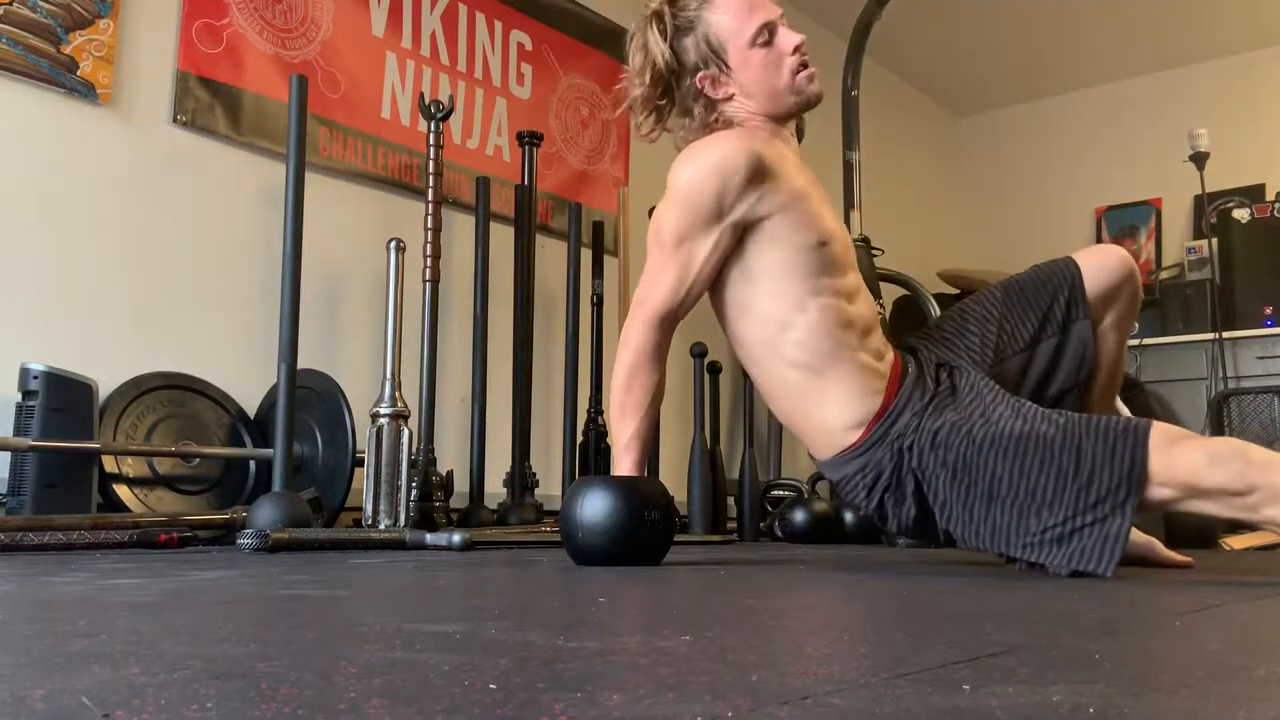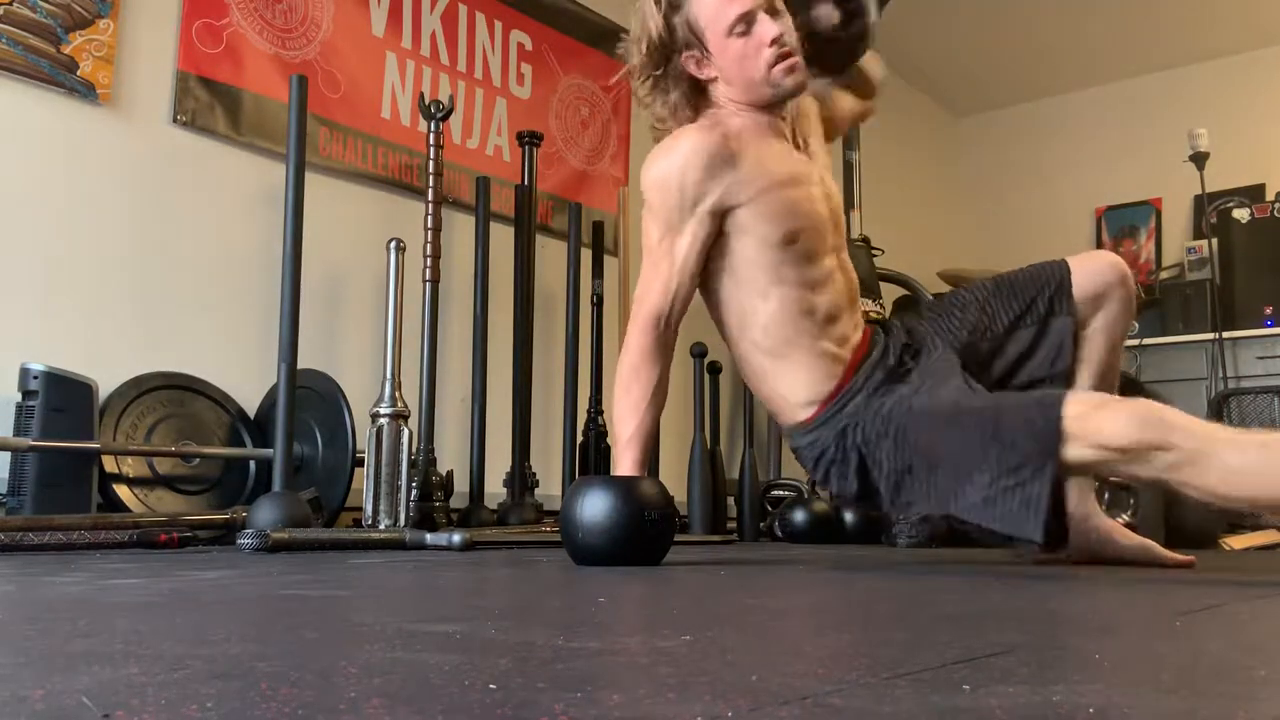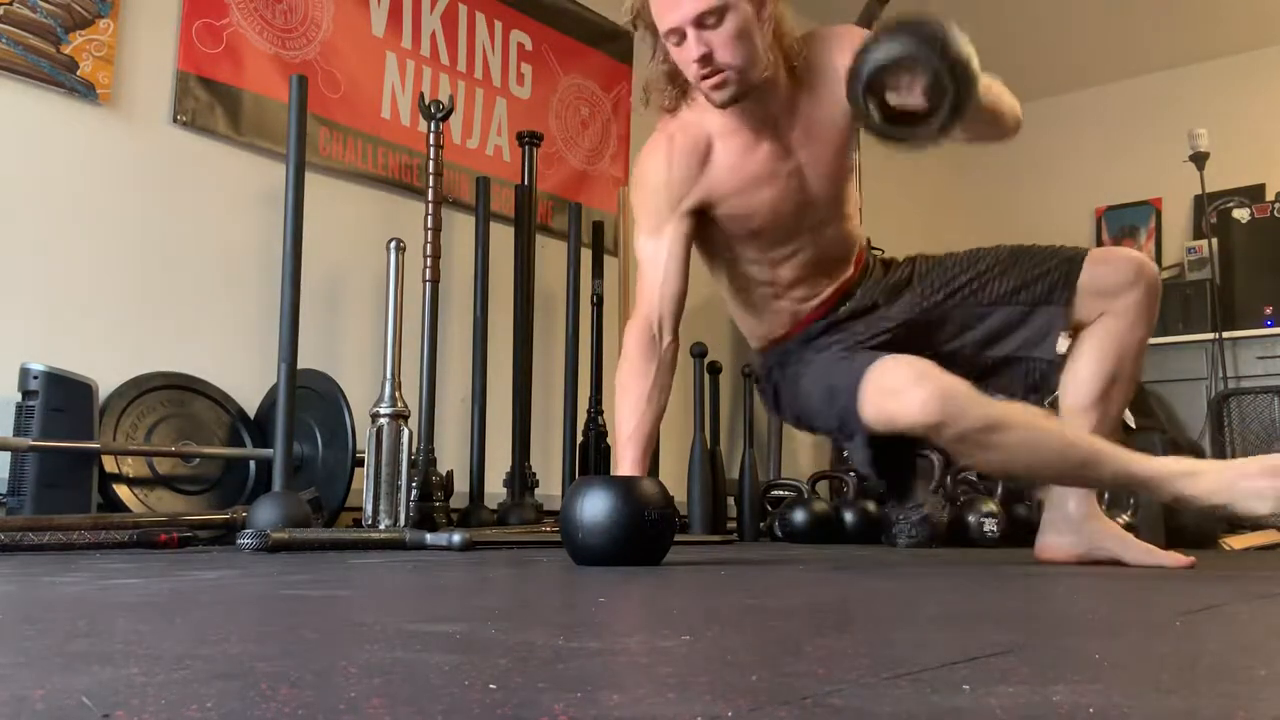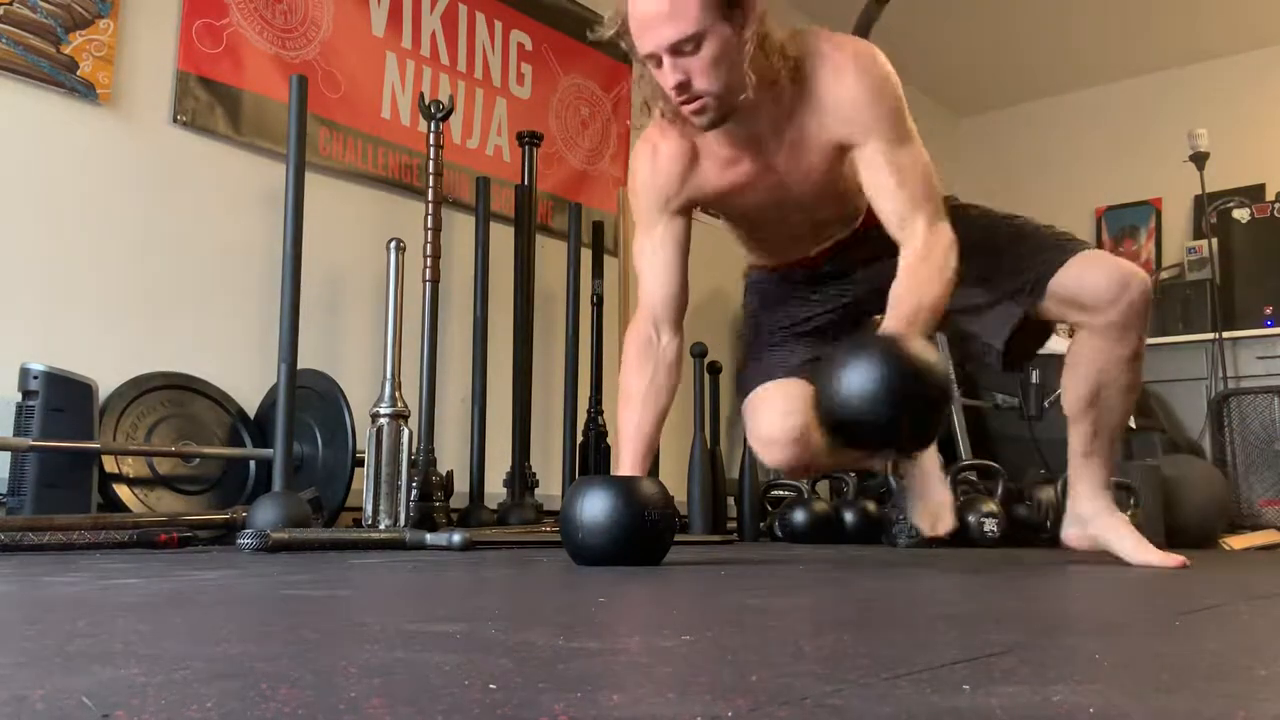
dt=0.3s
person 1, frame 1
left shoulder: (769, 154)
right shoulder: (724, 163)
right elbow: (649, 320)
right wrist: (626, 487)
left hip: (918, 378)
right hip: (904, 449)
left knee: (1110, 271)
right knee: (1207, 469)
left ankle: (1085, 511)
person 1, frame 2
left shoulder: (795, 110)
right shoulder: (696, 155)
left elbow: (861, 92)
right elbow: (652, 322)
right wrist: (626, 483)
left hip: (895, 353)
right hip: (856, 422)
left knee: (1103, 279)
right knee: (1126, 430)
left ankle: (1071, 513)
person 1, frame 3
left shoulder: (833, 62)
right shoulder: (676, 155)
left elbow: (1003, 120)
right elbow: (652, 327)
left hip: (885, 287)
right hip: (805, 353)
left knee: (1127, 278)
right knee: (920, 399)
left ankle: (1070, 517)
right ankle: (1182, 483)
person 1, frame 4
left shoulder: (843, 75)
right shoulder: (662, 158)
left elbow: (929, 238)
right elbow: (656, 328)
left wrist: (899, 343)
right wrist: (627, 485)
left hip: (898, 229)
right hip: (793, 279)
left knee: (1119, 290)
right knee: (778, 442)
left ankle: (1088, 508)
right ankle: (902, 452)
